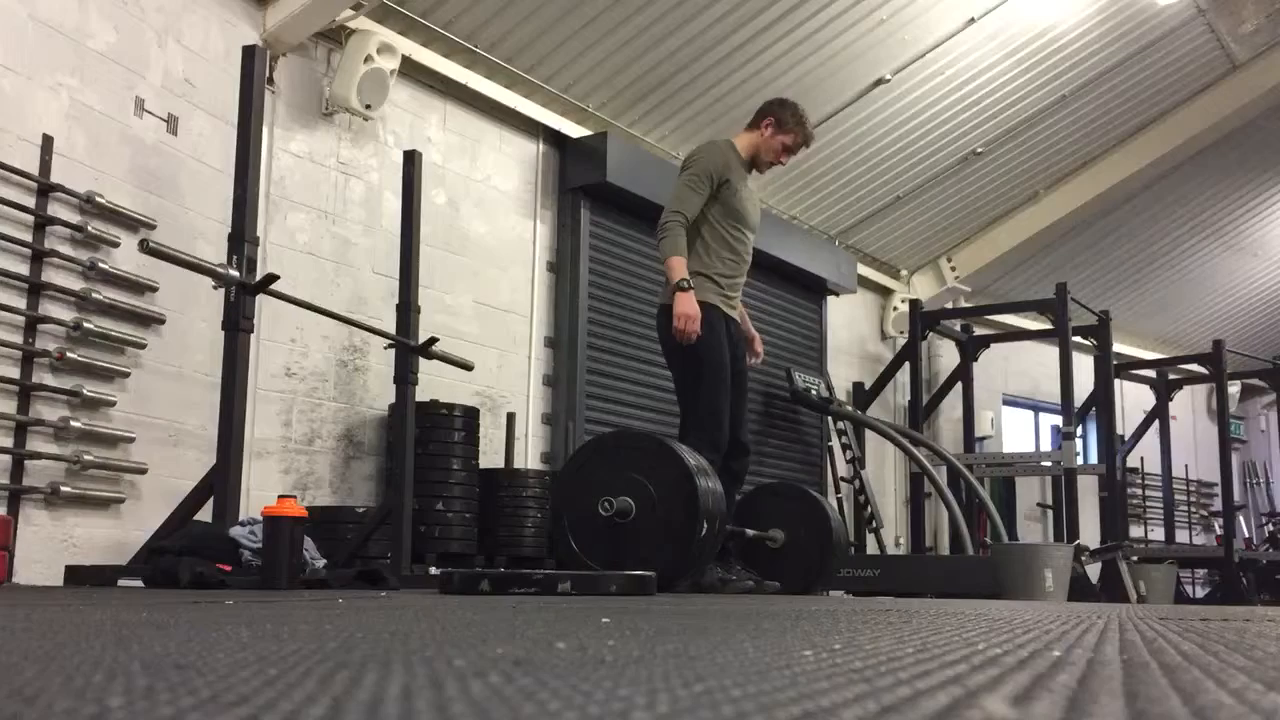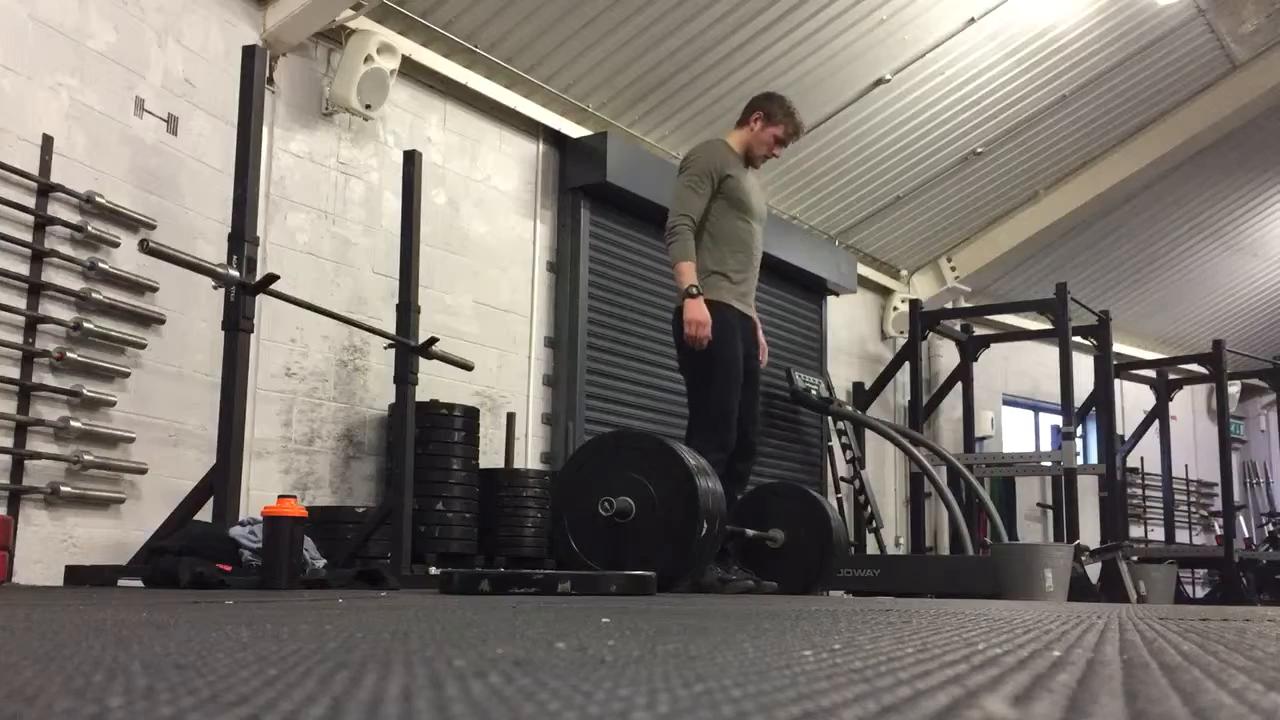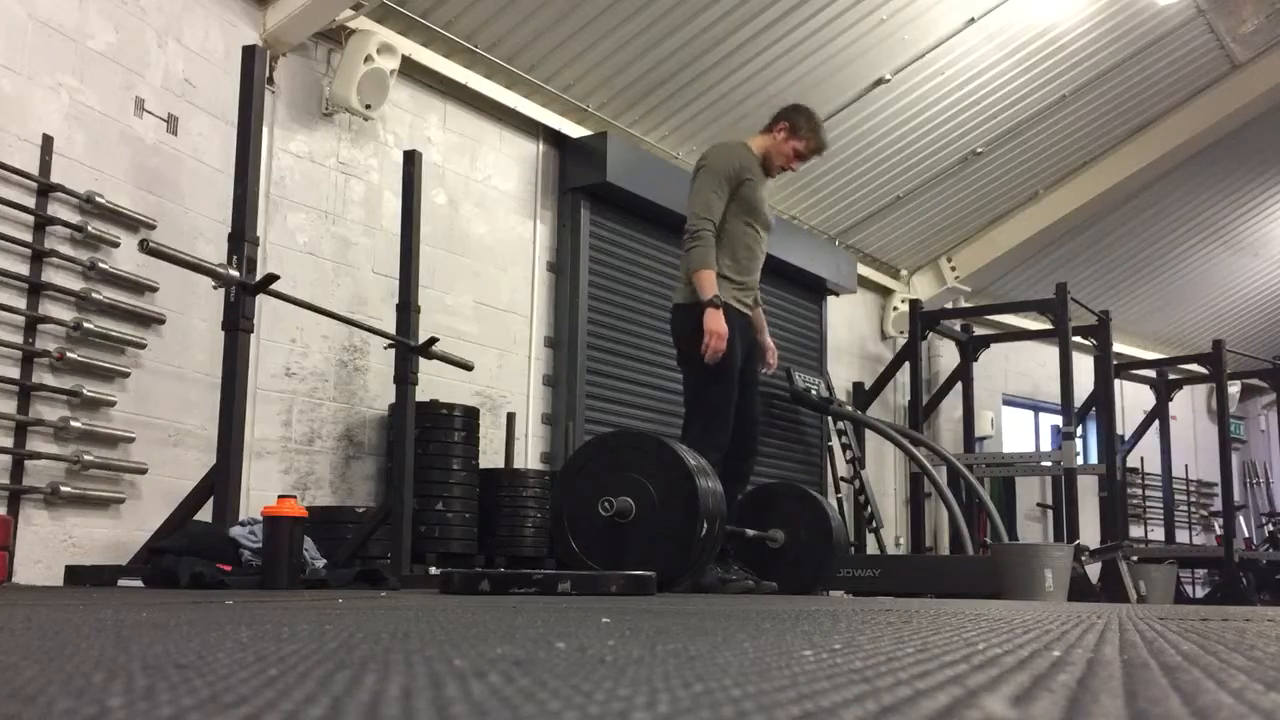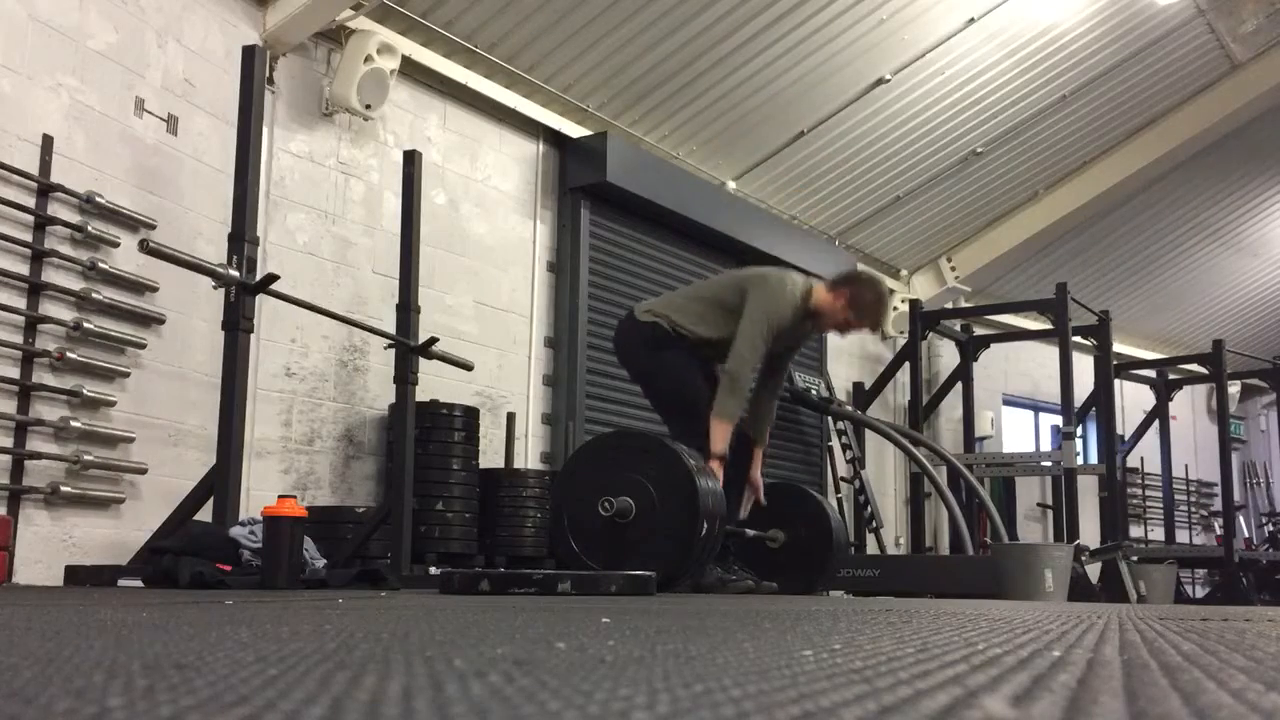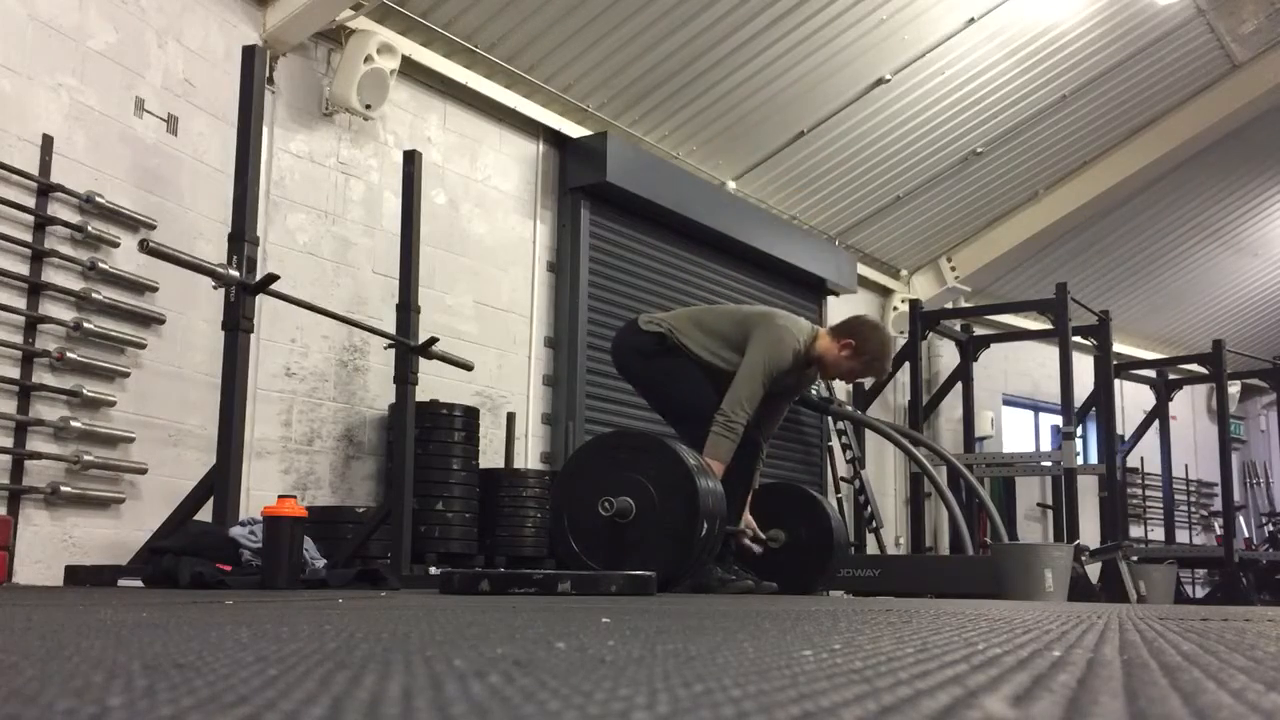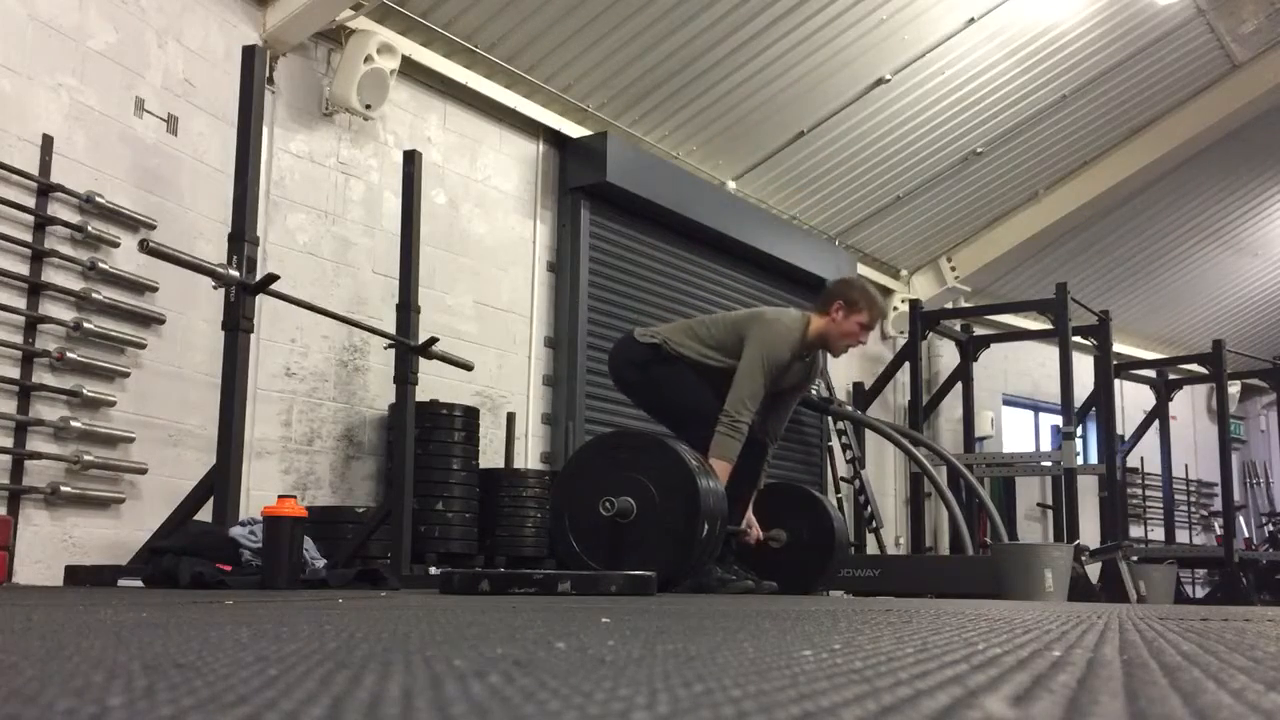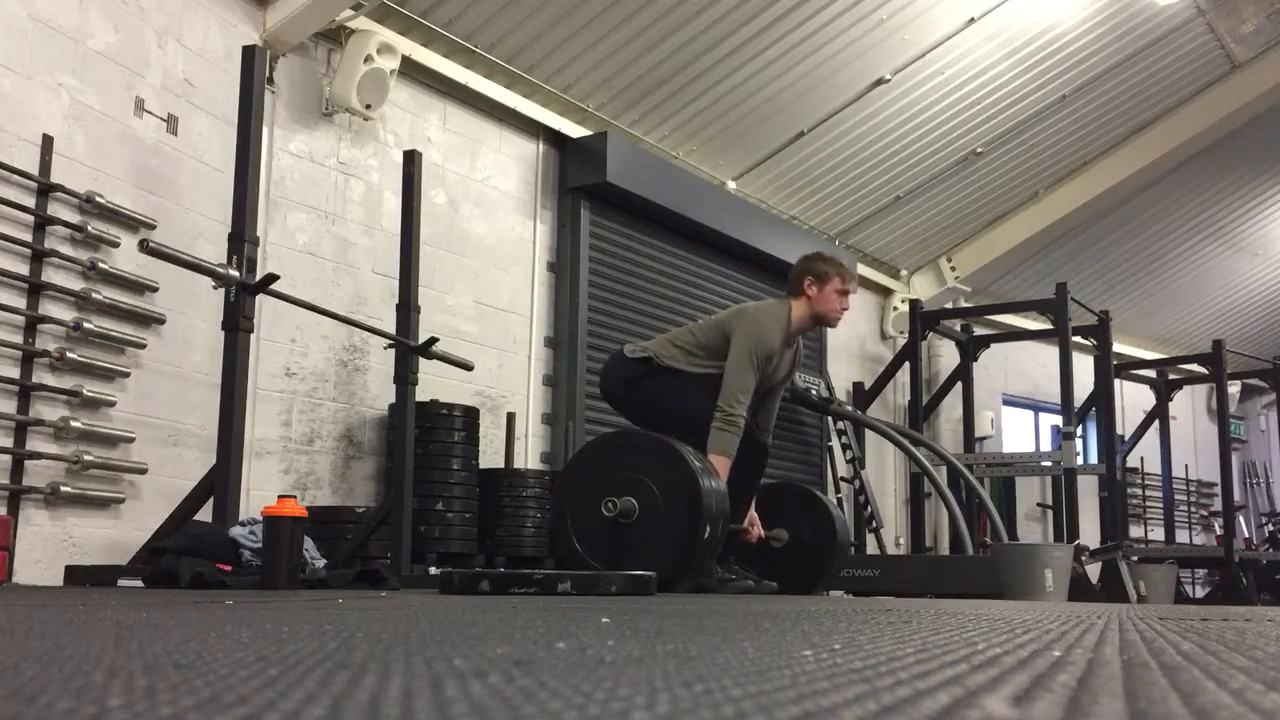
dt=0.4s
person 1, frame 1
left shoulder: (744, 186)
right shoulder: (712, 157)
right elbow: (672, 225)
left wrist: (746, 324)
right wrist: (682, 288)
left hip: (722, 322)
right hip: (694, 317)
left knee: (733, 445)
right knee: (705, 438)
left ankle: (719, 555)
person 1, frame 2
left shoulder: (750, 182)
right shoulder: (709, 158)
right elbow: (680, 229)
left wrist: (752, 326)
right wrist: (692, 294)
left hip: (737, 319)
right hip: (708, 317)
left knee: (739, 447)
right knee: (711, 440)
left ankle: (717, 556)
person 1, frame 3
left shoulder: (762, 182)
right shoulder: (727, 159)
right elbow: (700, 234)
left wrist: (762, 333)
right wrist: (714, 308)
left hip: (733, 322)
right hip: (706, 316)
left knee: (742, 445)
right knee: (708, 440)
left ankle: (716, 554)
person 1, frame 4
left shoulder: (803, 321)
right shoulder: (779, 298)
left elbow: (766, 392)
right elbow: (737, 378)
left wrist: (755, 465)
right wrist: (715, 457)
left hip: (684, 346)
right hip: (649, 336)
left knee: (735, 443)
right knee: (703, 439)
left ankle: (717, 559)
person 1, frame 5
left shoulder: (805, 368)
right shoulder: (782, 340)
left elbow: (758, 435)
right elbow: (730, 418)
left wrist: (740, 509)
left hip: (679, 355)
right hip: (645, 344)
left knee: (745, 443)
right knee: (714, 436)
left ankle: (718, 559)
right ankle: (696, 565)
person 1, frame 6
left shoulder: (811, 363)
right shoulder: (777, 333)
left elbow: (768, 435)
right elbow: (735, 418)
left wrist: (744, 508)
left hip: (679, 367)
right hip: (643, 357)
left knee: (752, 444)
right knee: (717, 436)
left ankle: (718, 559)
person 1, frame 7
left shoulder: (792, 351)
right shoulder: (761, 325)
left elbow: (760, 427)
right elbow: (730, 414)
left wrist: (746, 507)
left hip: (672, 382)
right hip: (633, 374)
left knee: (752, 448)
right knee: (723, 438)
left ankle: (718, 560)
right ankle: (696, 564)
